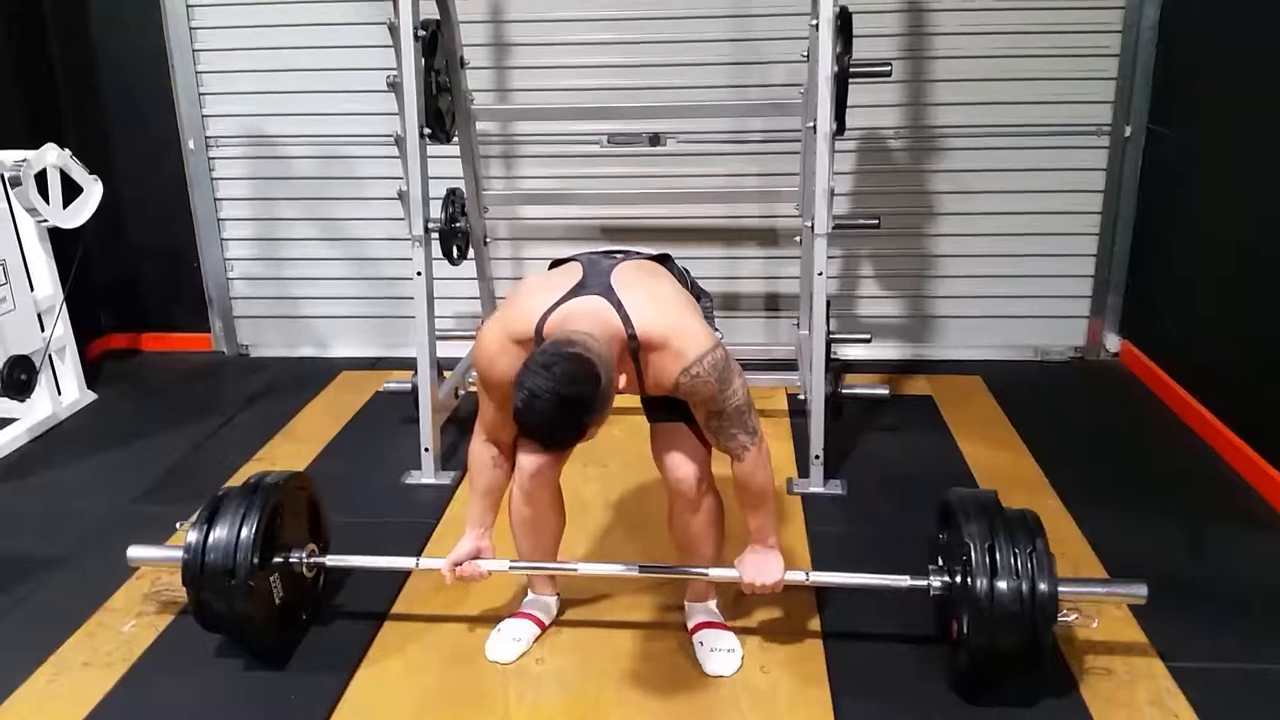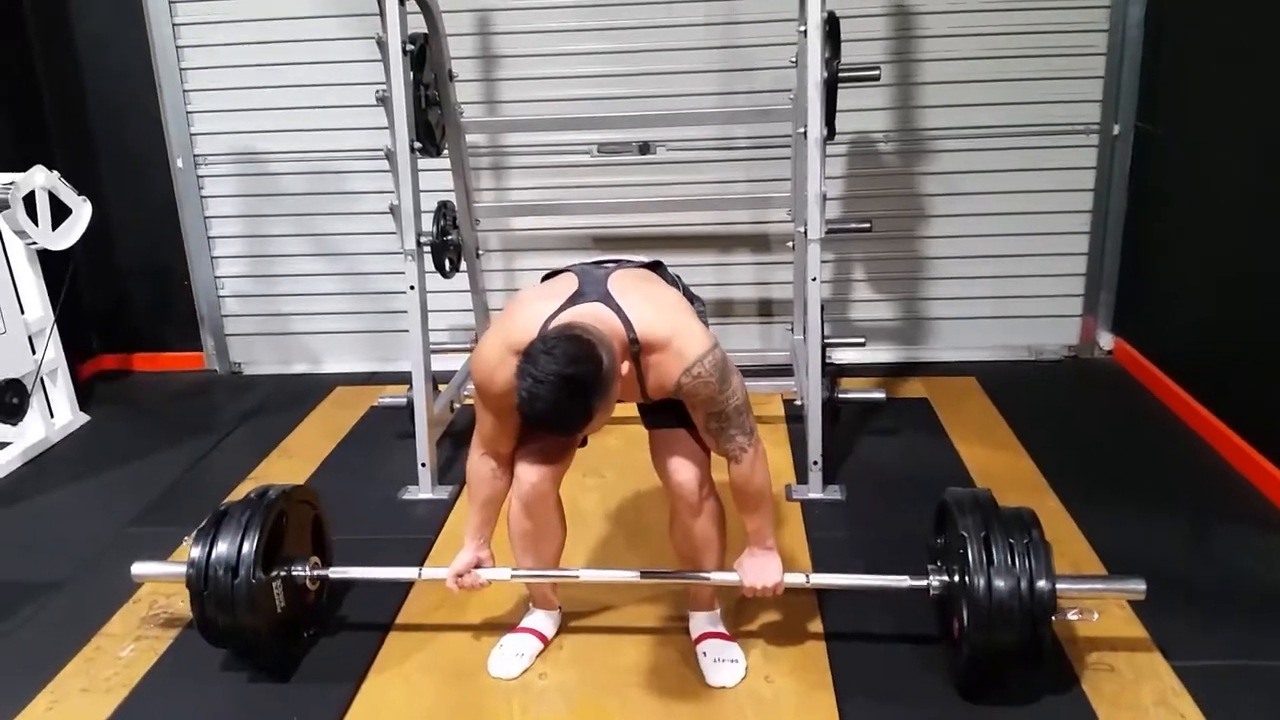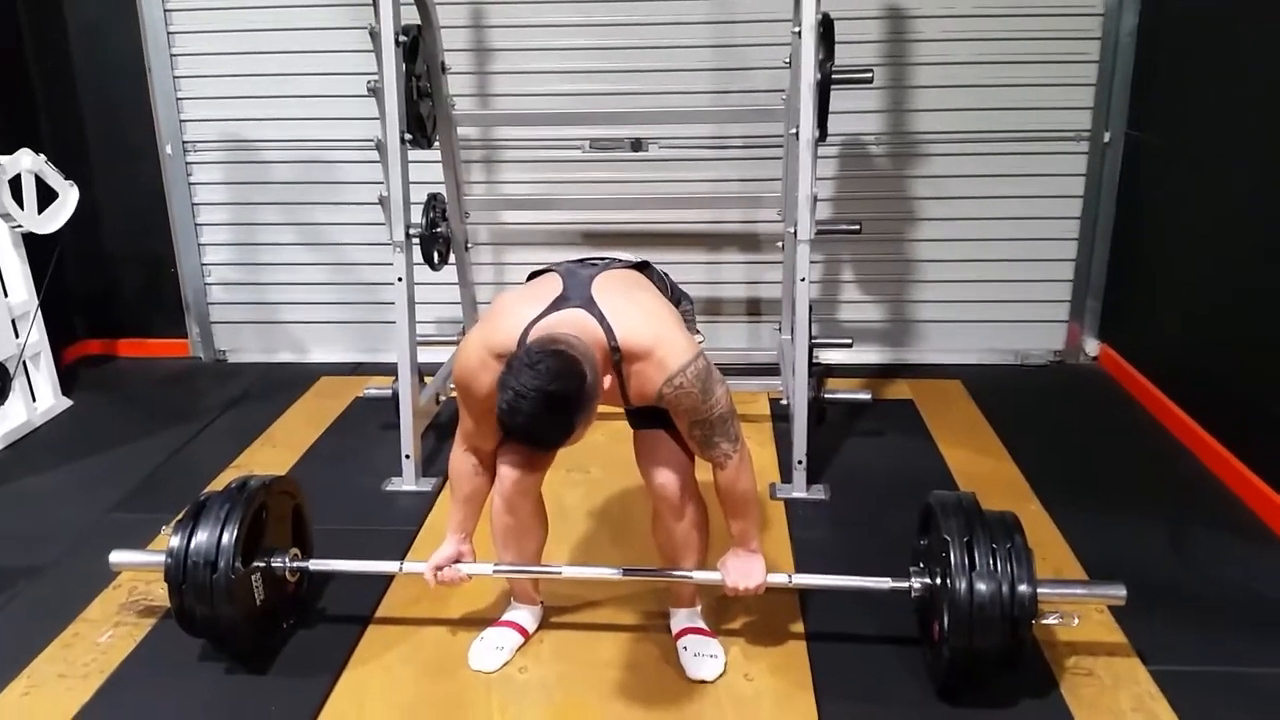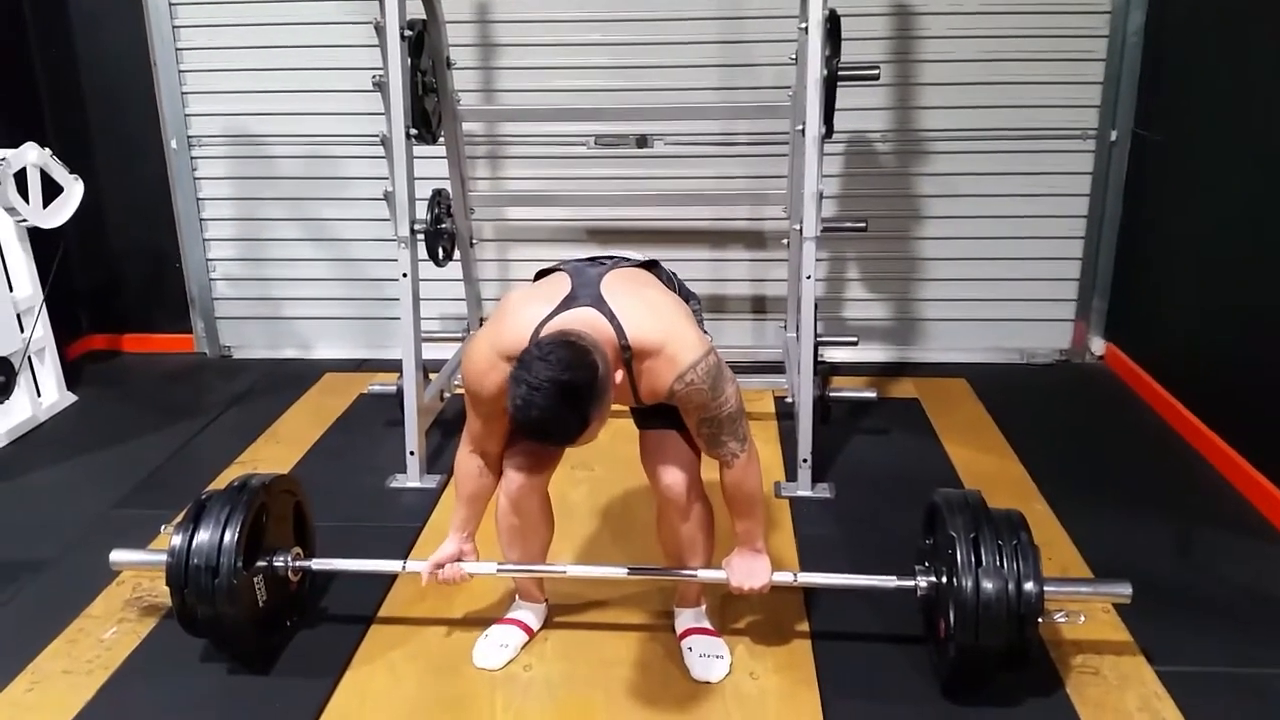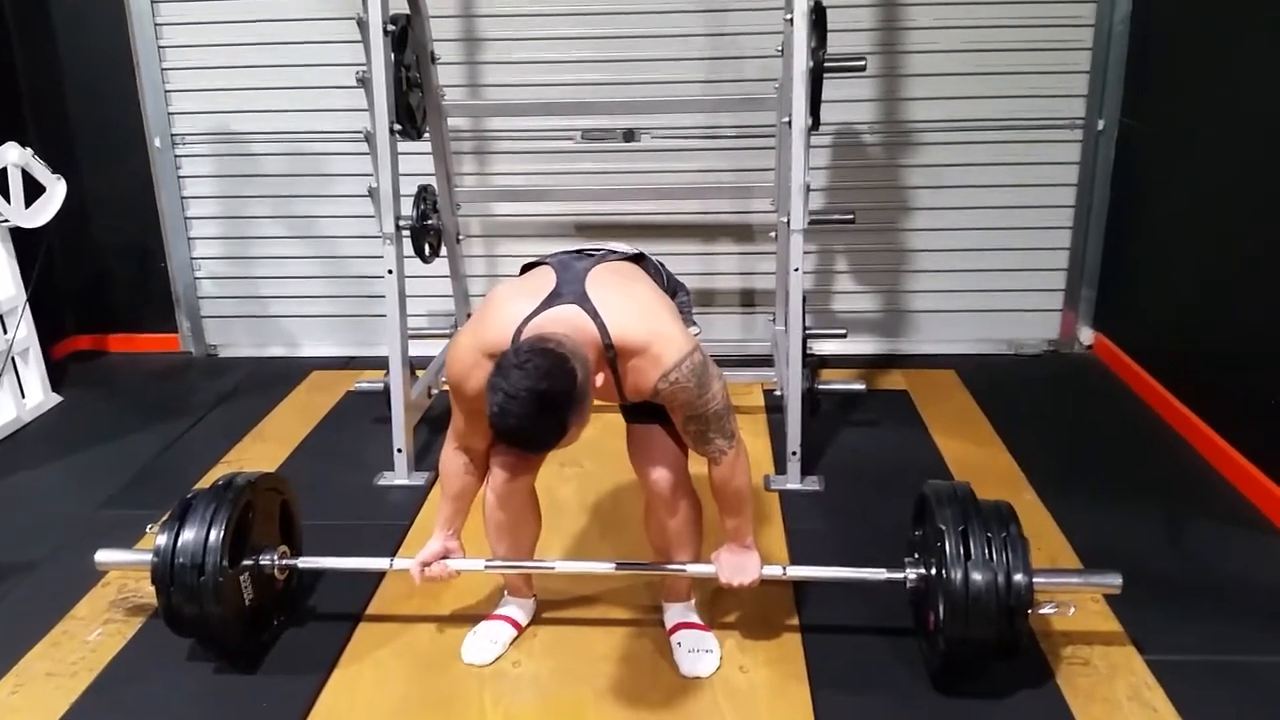
dt=1s
person 1, frame 1
left shoulder: (684, 351)
right shoulder: (504, 344)
left elbow: (746, 445)
right elbow: (493, 440)
left wrist: (763, 545)
right wrist: (477, 532)
left hip: (663, 341)
right hip: (567, 318)
left knee: (688, 475)
right knee: (531, 467)
left ankle: (701, 602)
right ankle: (540, 596)
person 1, frame 2
left shoulder: (684, 353)
right shoulder: (501, 356)
left elbow: (742, 446)
right elbow: (491, 453)
left wrist: (761, 547)
right wrist: (475, 543)
left hip: (660, 345)
right hip: (552, 350)
left knee: (689, 480)
right knee: (530, 477)
left ankle: (705, 613)
right ankle: (542, 610)
person 1, frame 3
left shoulder: (668, 362)
right shoulder: (483, 357)
left elbow: (727, 452)
right elbow: (474, 449)
left wrist: (746, 548)
right wrist: (458, 537)
left knee: (671, 482)
right knee: (512, 476)
left ankle: (686, 610)
right ankle: (523, 605)
person 1, frame 4
left shoulder: (678, 358)
right shoulder: (492, 358)
left elbow: (736, 451)
right elbow: (480, 450)
left wrist: (751, 548)
right wrist: (460, 536)
left hip: (657, 340)
left knee: (678, 483)
right knee: (519, 476)
left ankle: (691, 609)
right ankle: (528, 603)
person 1, frame 5
left shoulder: (663, 355)
right shoulder: (476, 355)
left elbow: (723, 448)
right elbow: (466, 447)
left wrist: (740, 544)
right wrist: (446, 534)
left knee: (665, 478)
right knee: (506, 469)
left ankle: (680, 604)
right ankle: (517, 598)
